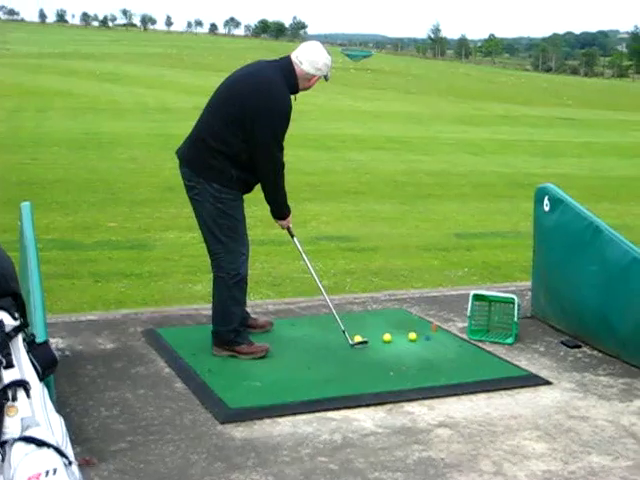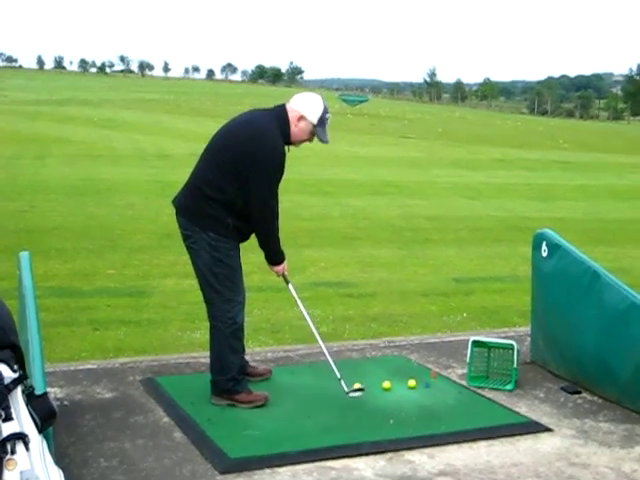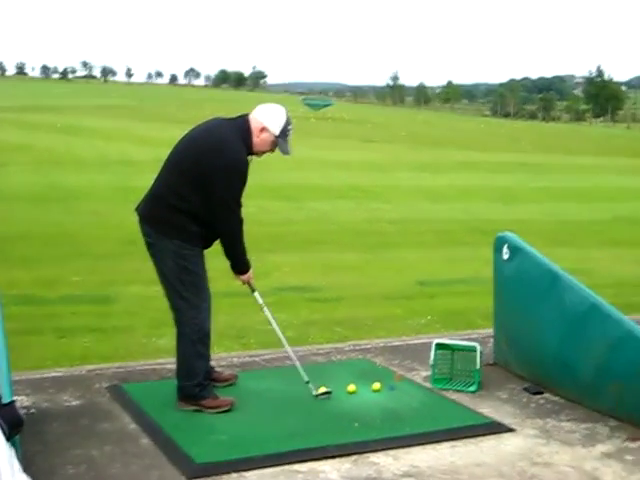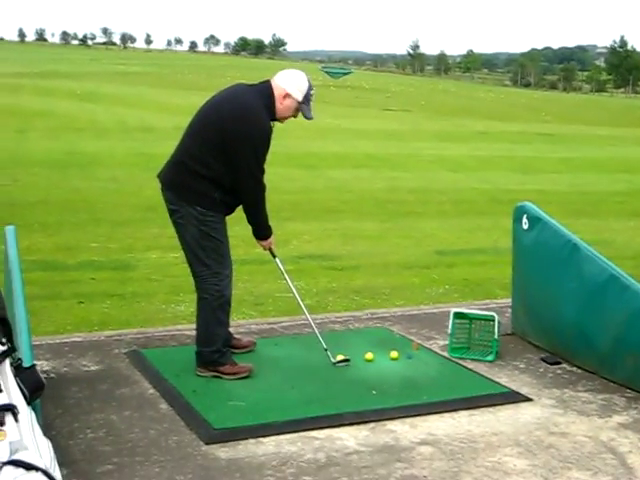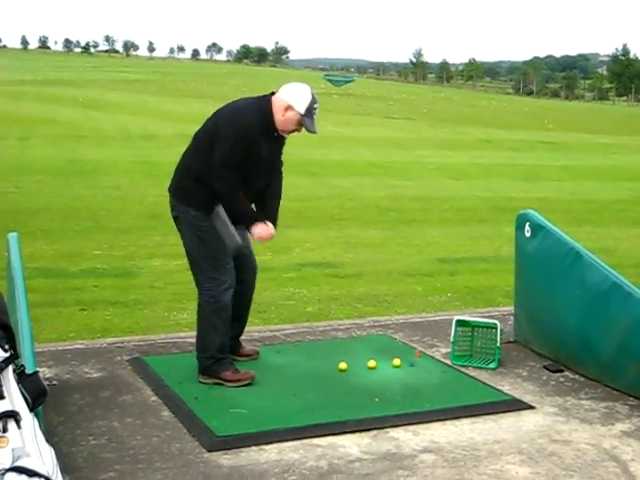
dt=1s
person 1, frame 1
left shoulder: (265, 74)
right shoulder: (273, 96)
right elbow: (269, 159)
right wrist: (281, 210)
left hip: (208, 167)
right hip: (212, 175)
left knee: (233, 251)
right knee: (231, 256)
left ankle: (236, 316)
right ankle: (228, 337)
person 1, frame 2
left shoulder: (261, 123)
right shoulder: (267, 143)
right elbow: (263, 205)
left wrist: (272, 252)
right wrist: (275, 256)
left hip: (206, 215)
right hip: (209, 223)
left knee: (230, 299)
right knee: (227, 304)
left ankle: (235, 364)
right ankle: (227, 386)
person 1, frame 3
left shoulder: (223, 132)
right shoulder: (229, 153)
right elbow: (227, 216)
right wrist: (241, 265)
left hip: (168, 221)
right hip: (172, 230)
left knee: (195, 306)
right knee: (193, 310)
left ankle: (200, 370)
right ankle: (193, 391)
person 1, frame 4
left shoulder: (246, 98)
right shoulder: (252, 119)
left elbow: (244, 175)
right elbow: (250, 181)
right wrist: (263, 230)
left hip: (191, 188)
right hip: (194, 197)
left knee: (217, 271)
right knee: (215, 276)
left ankle: (219, 336)
right ankle: (211, 358)
person 1, frame 5
left shoulder: (276, 132)
right shoulder: (240, 120)
left elbow: (272, 177)
right elbow: (222, 176)
left wrist: (268, 220)
right wrist: (252, 222)
left hip: (227, 208)
right hip: (198, 205)
left knee: (244, 273)
right knee: (218, 282)
left ankle: (228, 343)
right ankle: (213, 365)
